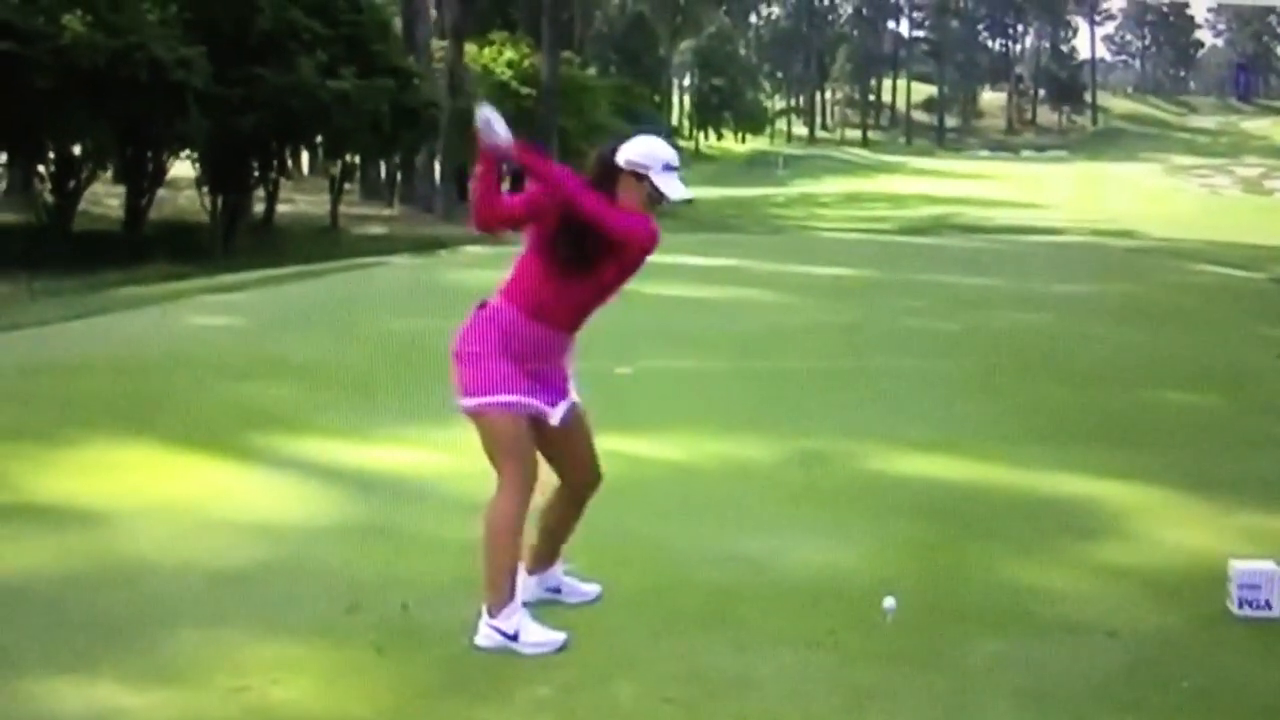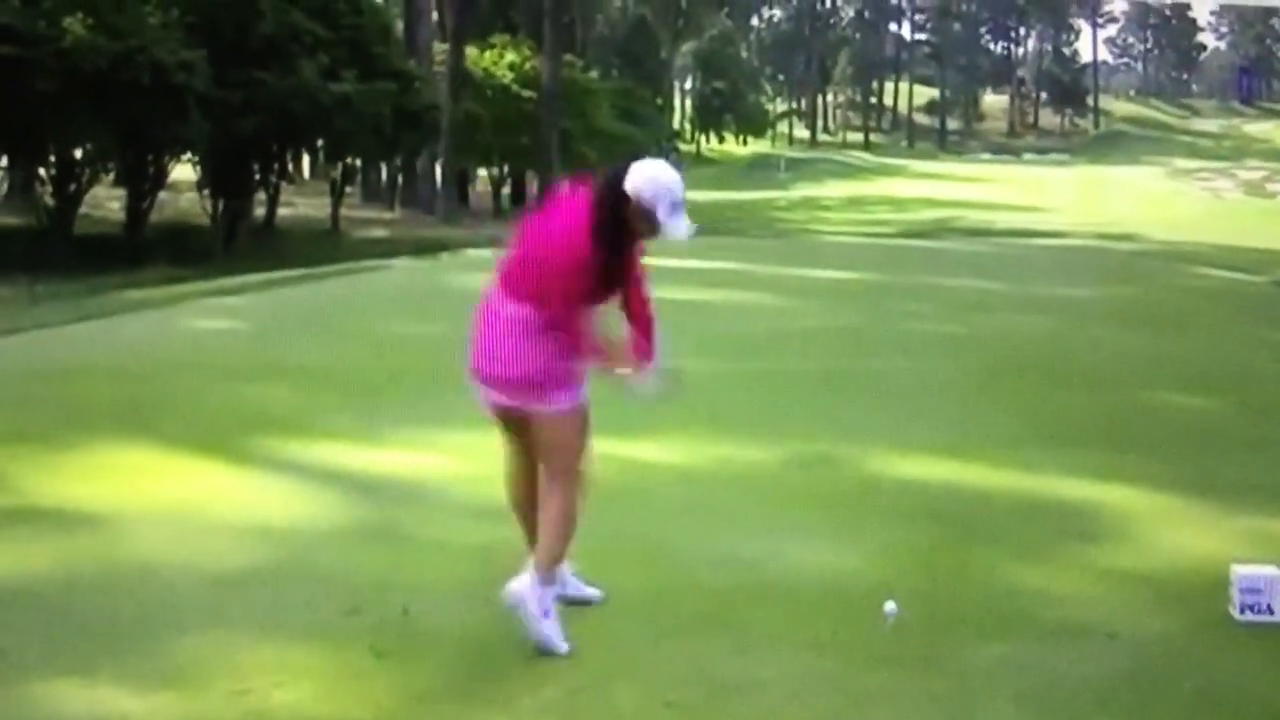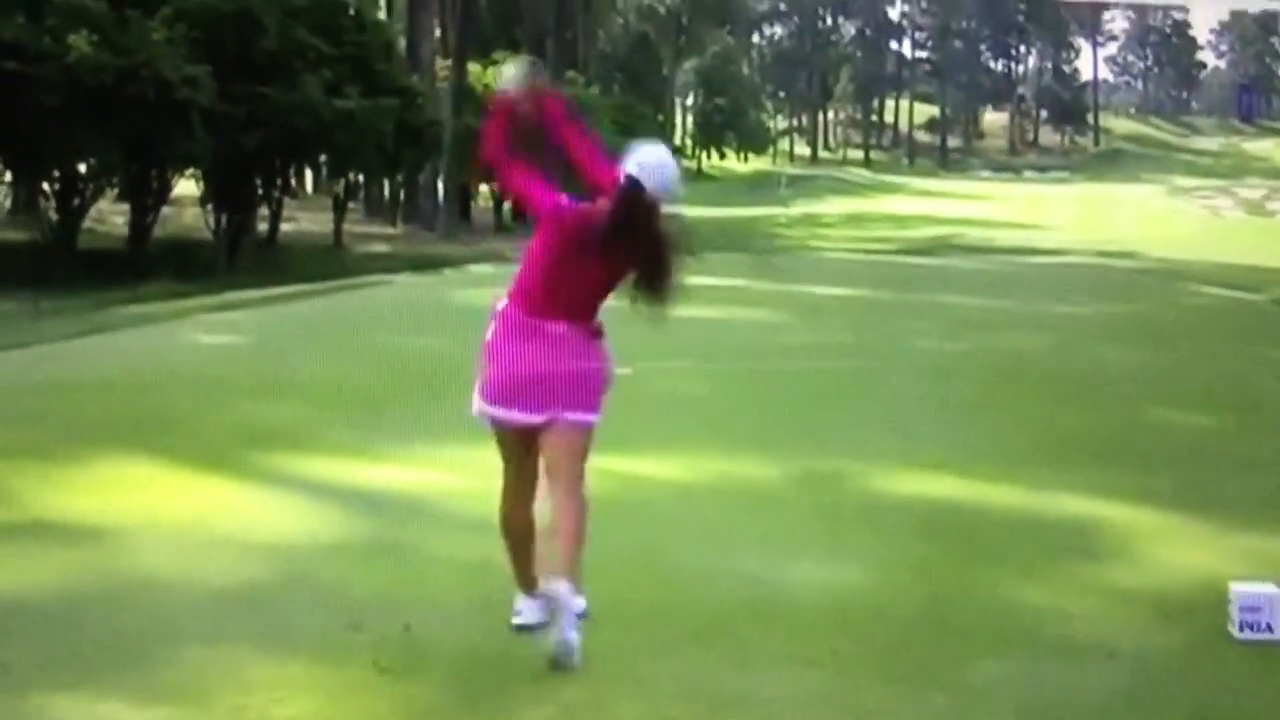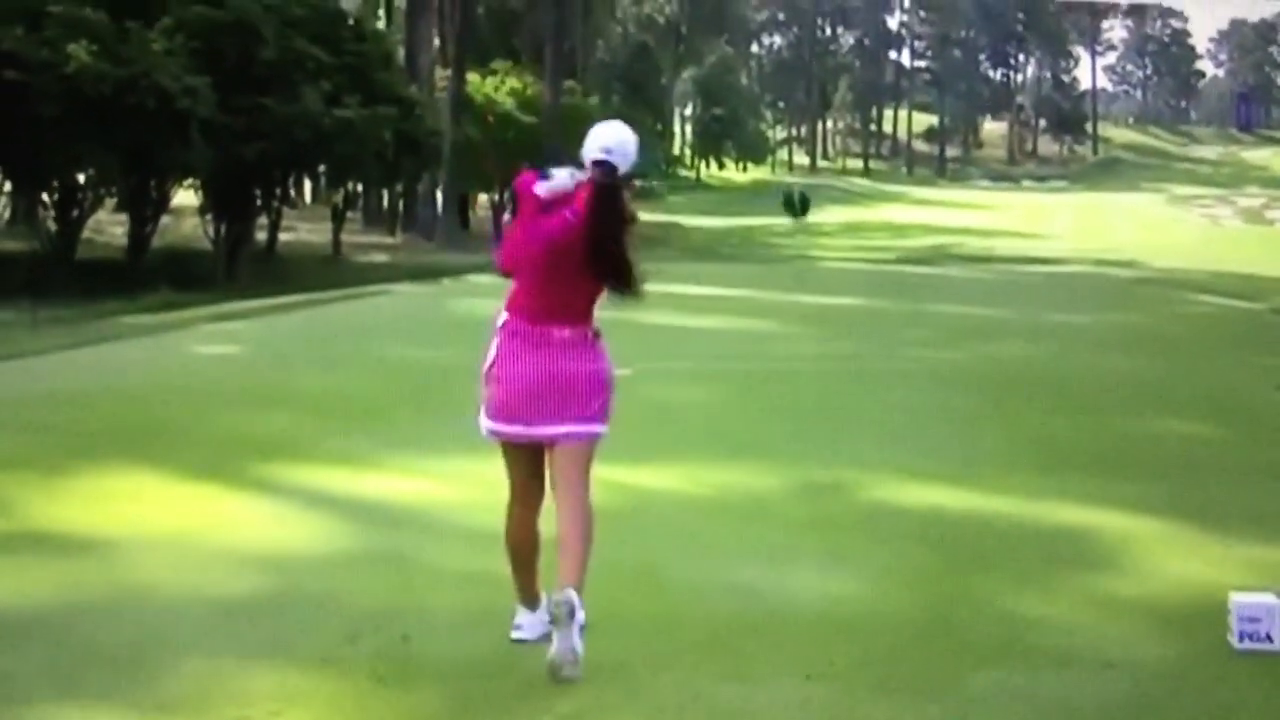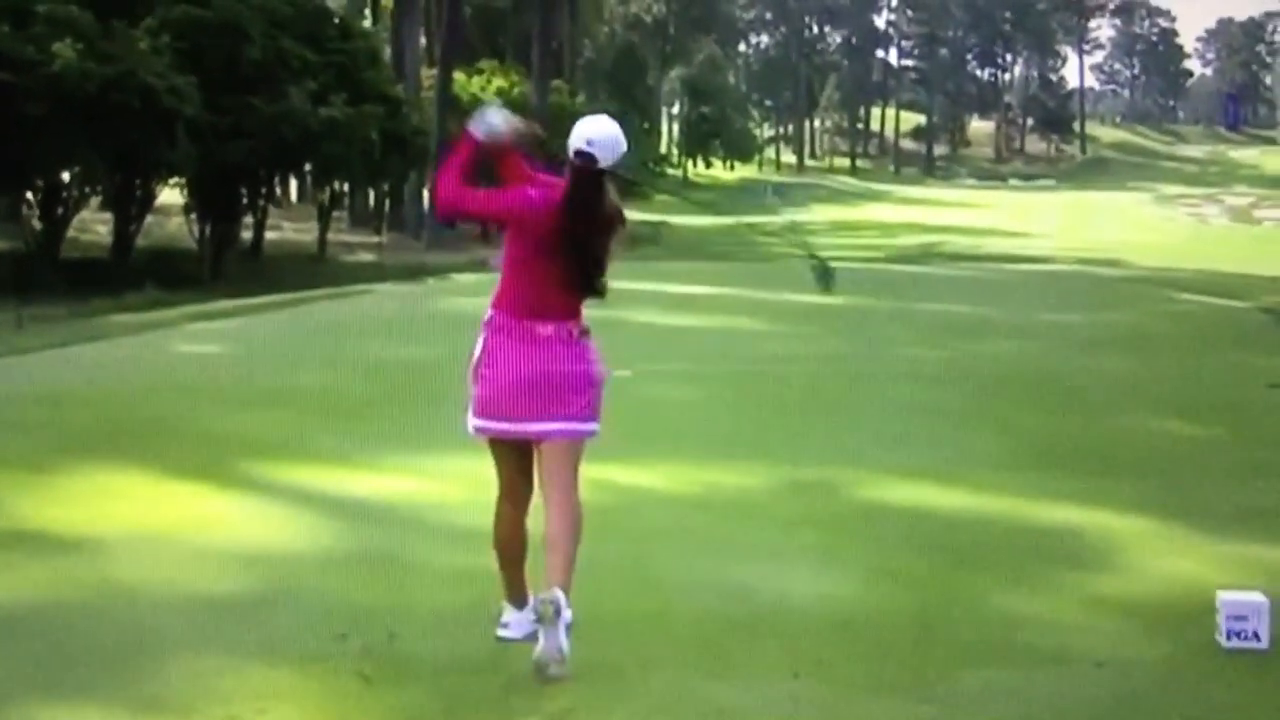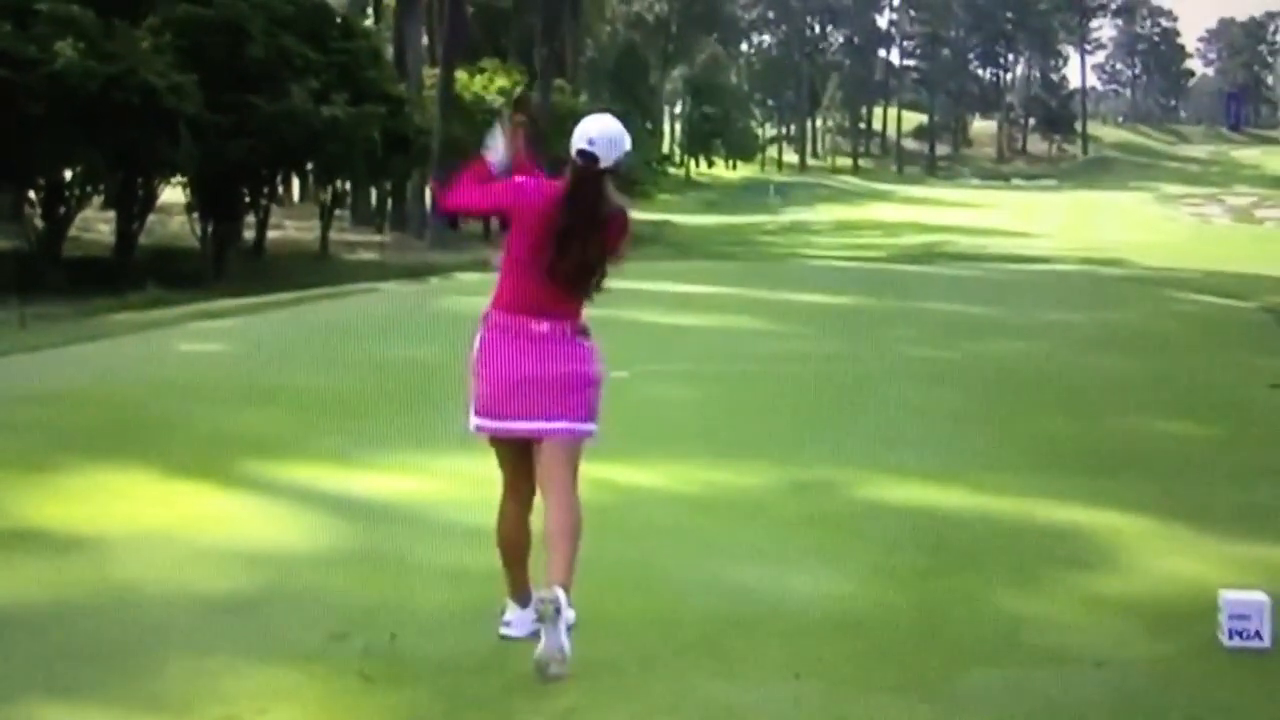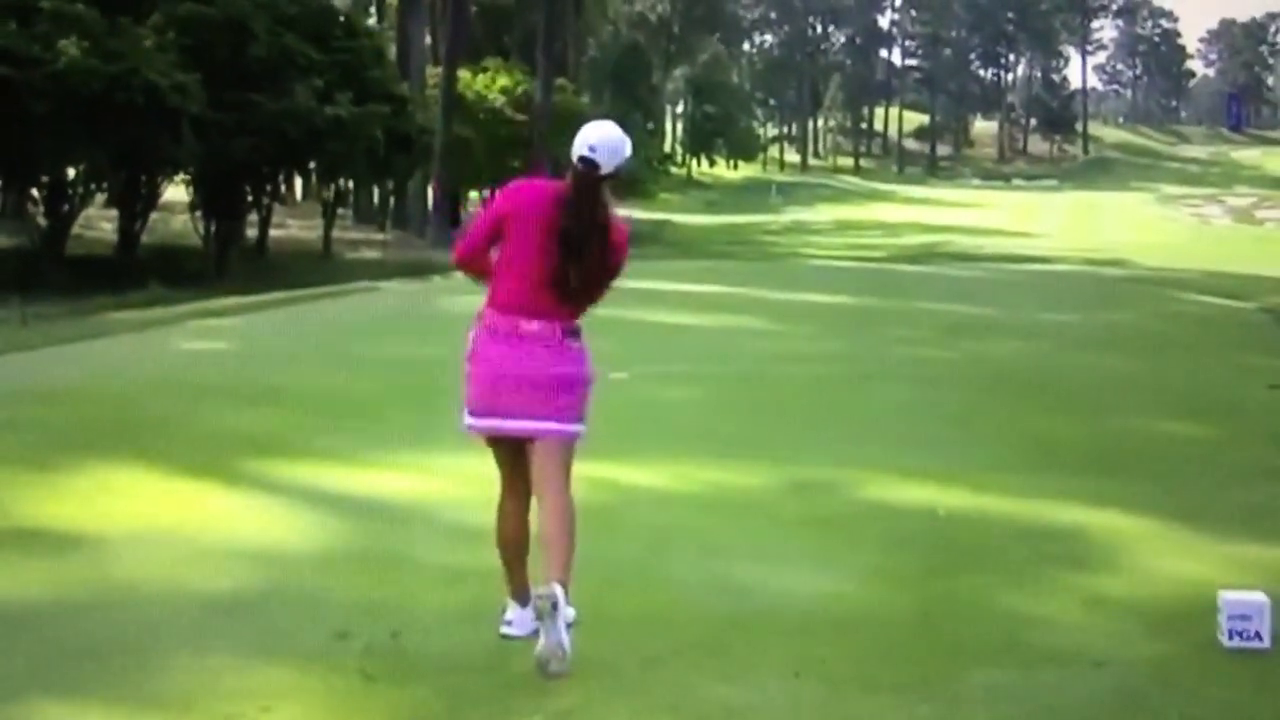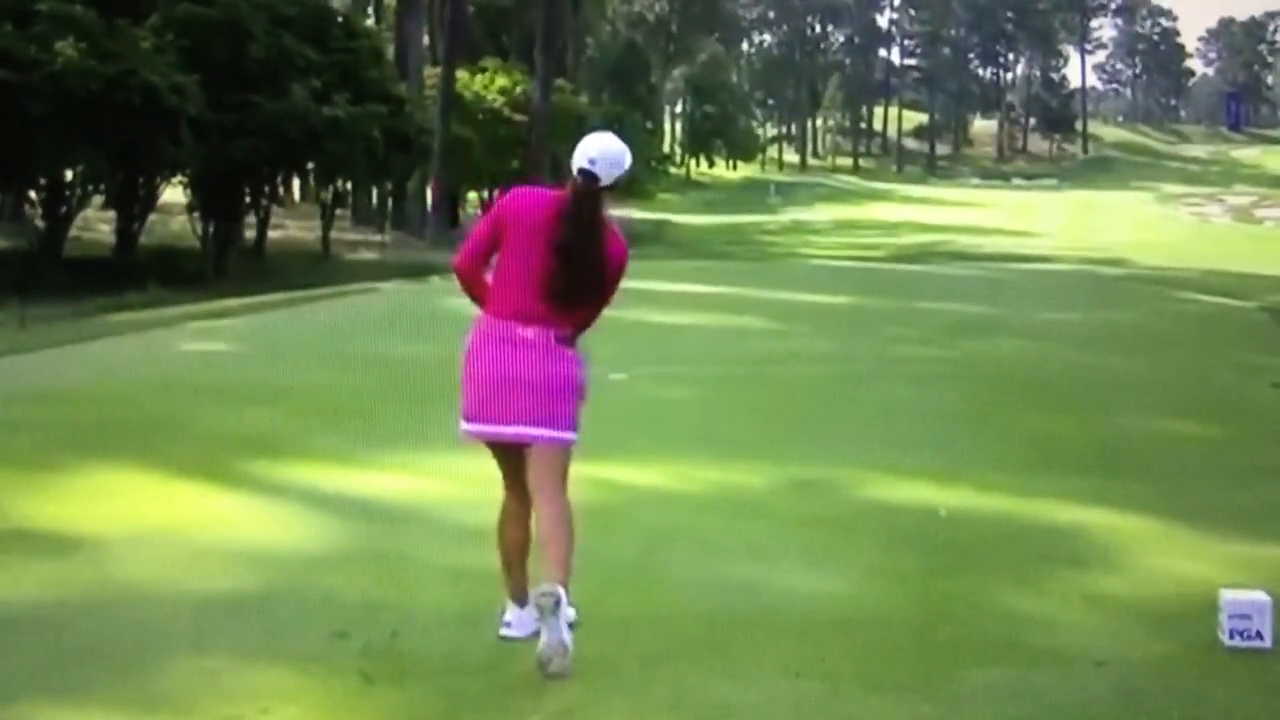
dt=0.3s
person 1, frame 1
left shoulder: (641, 235)
right shoulder: (559, 200)
left elbow: (581, 201)
right elbow: (489, 217)
left wrist: (519, 152)
right wrist: (491, 155)
left hip: (545, 362)
right hip: (492, 346)
left knee: (584, 475)
right knee: (517, 479)
left ankle: (539, 571)
right ankle: (498, 618)
person 1, frame 2
left shoulder: (581, 197)
right shoulder: (581, 240)
left elbow: (634, 294)
right elbow: (565, 322)
left wrist: (641, 350)
right wrist: (619, 357)
left hip: (497, 335)
right hip: (535, 348)
left knee: (528, 460)
right knee: (562, 477)
left ankle: (547, 572)
right ankle: (538, 581)
person 1, frame 3
left shoulder: (566, 219)
right shoulder: (637, 239)
left elbow: (499, 162)
right elbow: (595, 163)
left wrist: (507, 101)
right wrist: (549, 100)
left hip: (514, 348)
right hip: (574, 357)
left knee: (518, 481)
right knee: (566, 484)
left ankle: (530, 596)
right ankle: (561, 592)
person 1, frame 4
left shoulder: (569, 221)
right shoulder: (611, 216)
left elbow: (512, 262)
right elbow: (531, 186)
left wrist: (537, 196)
right wrist: (545, 190)
left hip: (520, 355)
right hip: (579, 362)
left knee: (524, 495)
right knee: (572, 492)
left ankle: (530, 611)
right ankle: (568, 600)
person 1, frame 5
left shoulder: (536, 203)
right shoulder: (604, 214)
left elbow: (447, 196)
left wrist: (477, 136)
right wrist: (507, 147)
left hip: (507, 351)
right hip: (567, 357)
left knee: (513, 492)
right knee: (560, 489)
left ankle: (517, 608)
right ankle: (555, 599)
person 1, frame 6
left shoulder: (527, 194)
right shoulder: (612, 219)
left elbow: (450, 199)
left wrist: (493, 161)
right wrist: (520, 164)
left hip: (504, 347)
right hip: (565, 354)
left knee: (516, 489)
right knee: (560, 488)
left ankle: (520, 607)
right ankle: (556, 598)
person 1, frame 7
left shoulder: (521, 194)
right shoulder: (614, 234)
left elbow: (465, 255)
right elbow: (582, 298)
left hip: (496, 347)
right hip: (557, 357)
left knee: (514, 488)
right knee: (552, 488)
left ankle: (519, 606)
right ankle: (554, 597)
person 1, frame 8
left shoulder: (518, 201)
right shoulder: (612, 246)
left elbow: (465, 267)
right elbow: (582, 318)
left hip: (492, 353)
right hip: (552, 364)
left knee: (516, 491)
right knee: (549, 494)
left ankle: (518, 608)
right ankle: (554, 597)
